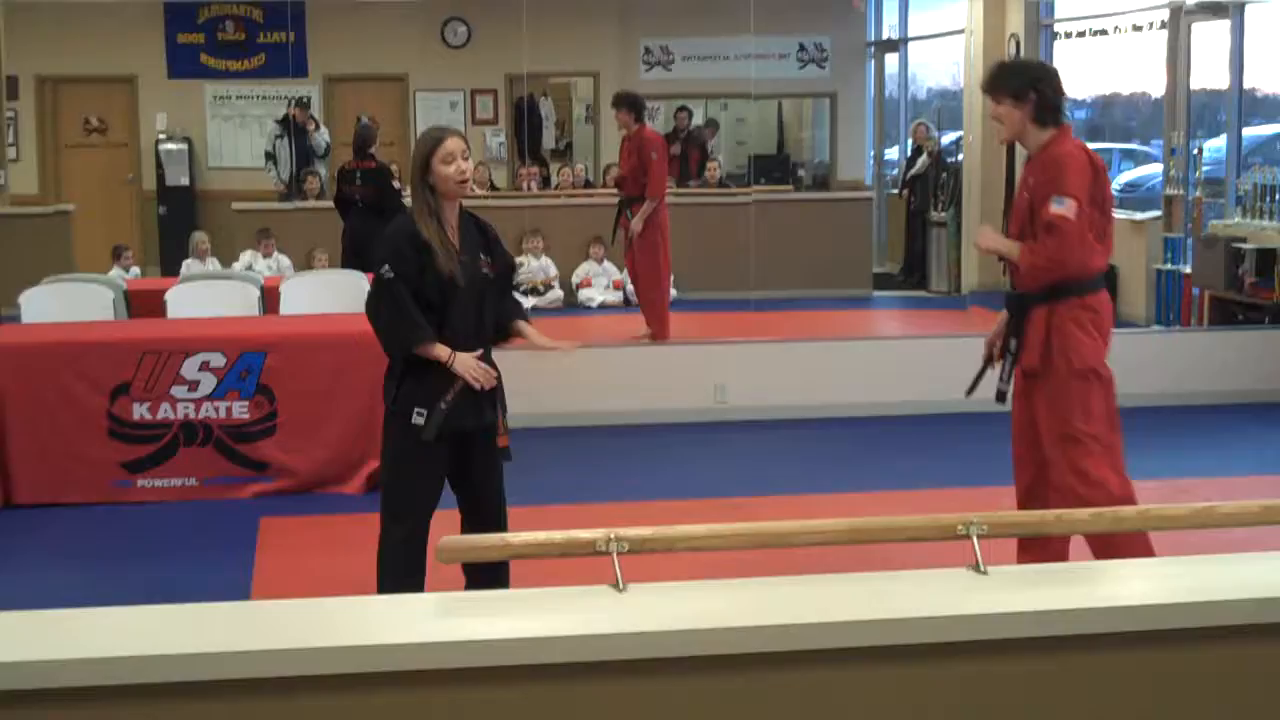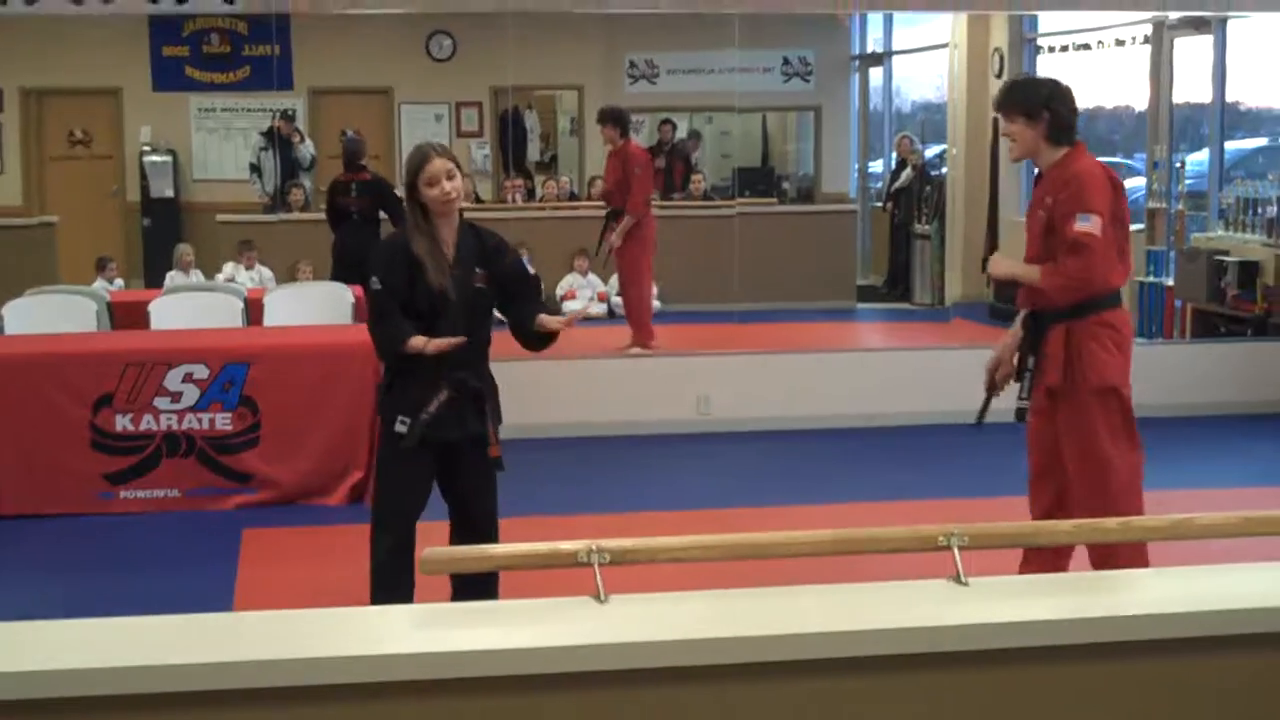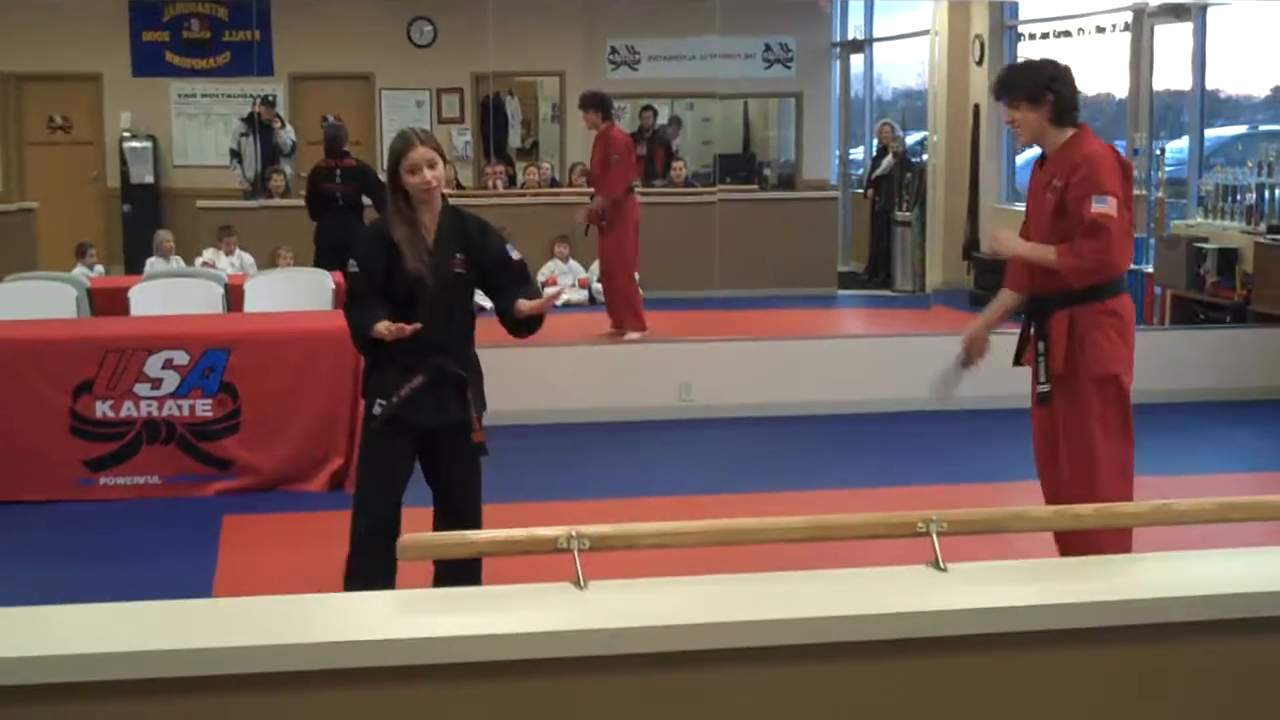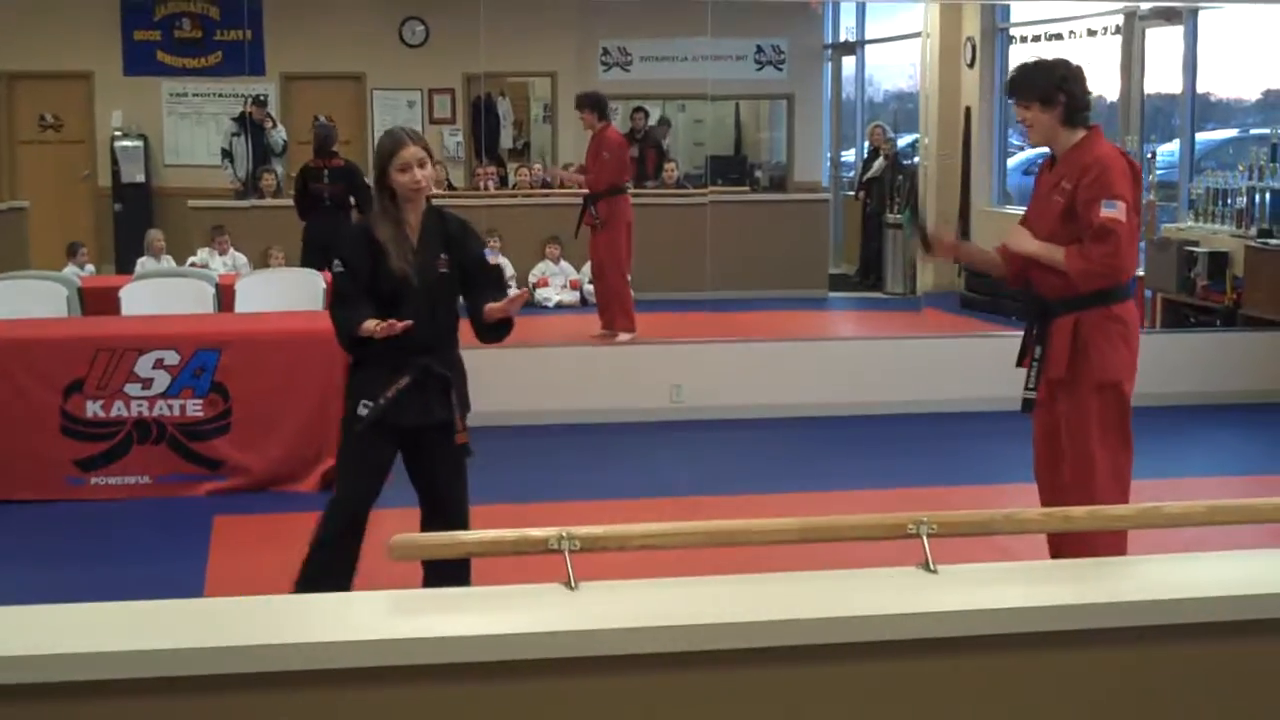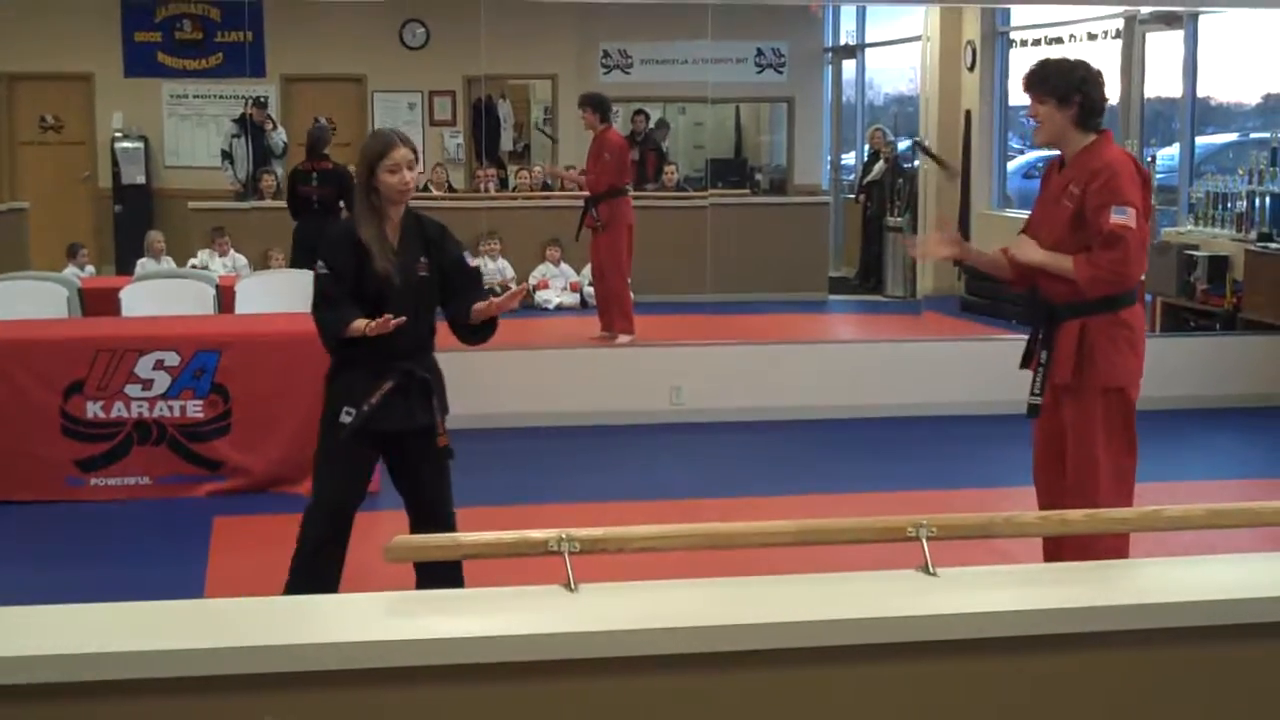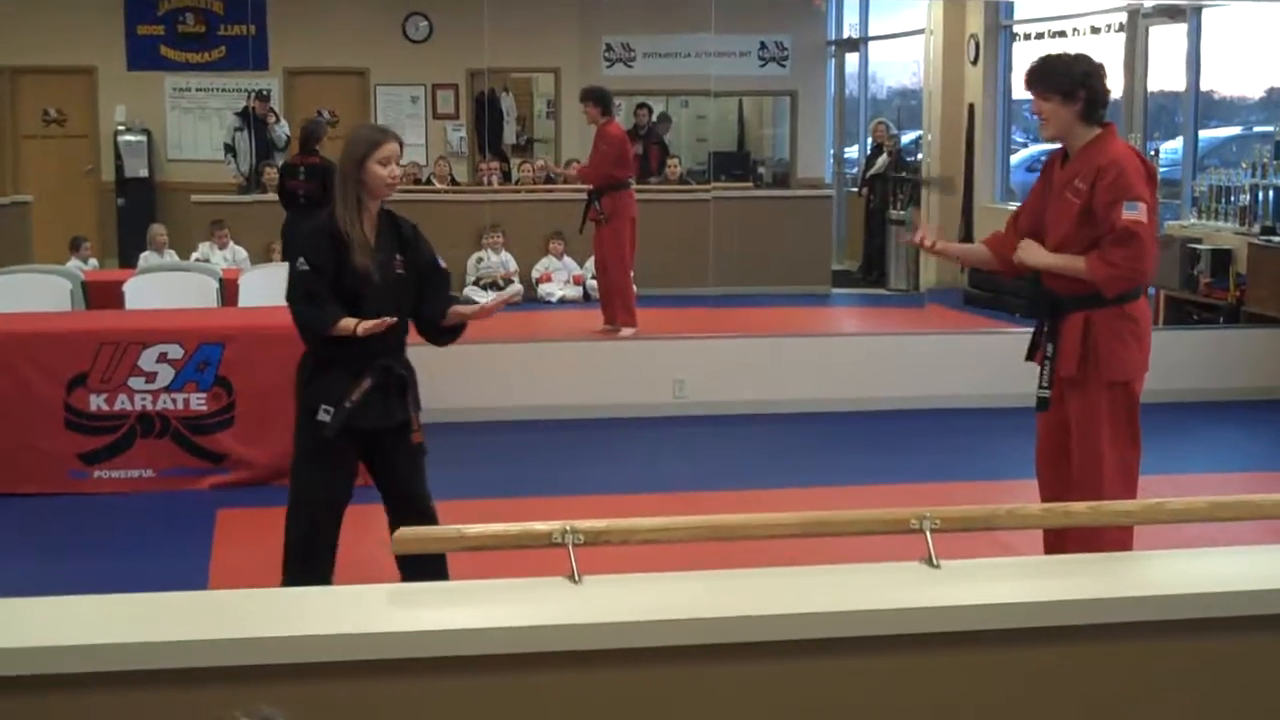
dt=0.2s
person 1, frame 1
left shoulder: (1066, 161)
right shoulder: (1041, 161)
left elbow: (1059, 256)
left wrist: (998, 244)
right wrist: (1008, 320)
left hip: (1070, 324)
right hip: (1046, 323)
left knee: (1084, 460)
right knee: (1036, 461)
person 1, frame 2
left shoulder: (1085, 179)
right shoulder: (1047, 181)
left elbow: (1085, 274)
left wrist: (1012, 269)
right wrist: (1012, 343)
left hip: (1090, 342)
right hip: (1057, 341)
left knee: (1105, 478)
right knee: (1049, 476)
person 1, frame 3
left shoulder: (1094, 161)
right shoulder: (1048, 165)
left elbow: (1101, 257)
left wrist: (1022, 248)
right wrist: (987, 321)
left hip: (1092, 327)
right hip: (1056, 328)
left knee: (1098, 467)
right knee: (1058, 465)
person 1, frame 4
left shoulder: (1103, 165)
right shoulder: (1053, 168)
left elbow: (1108, 261)
right elbow: (1025, 261)
left wrist: (1034, 245)
right wrist: (964, 252)
left hip: (1094, 334)
right hip: (1058, 332)
left knee: (1095, 472)
right knee: (1056, 469)
person 1, frame 5
left shoulder: (1112, 170)
right shoulder: (1059, 170)
left elbow: (1117, 267)
right elbow: (1027, 264)
left wrist: (1040, 255)
right wrist: (962, 253)
left hip: (1101, 340)
right hip: (1062, 337)
left knee: (1098, 477)
right knee: (1054, 472)
person 1, frame 6
left shoulder: (1119, 165)
right shoulder: (1059, 164)
left elbow: (1130, 263)
right elbow: (1014, 245)
left wrist: (1049, 260)
right wrist: (948, 248)
left hip: (1107, 334)
right hip: (1066, 330)
left knee: (1102, 470)
right knee: (1057, 465)
person 2, frame 1
left shoulder: (480, 232)
right shoulder: (403, 236)
left elbow: (497, 303)
right elbow: (391, 318)
left wrist: (528, 333)
right wrist: (449, 357)
left hip: (477, 385)
right hip: (420, 388)
left knee: (486, 503)
right knee: (408, 508)
person 2, frame 2
left shoulder: (487, 245)
right shoulder: (398, 250)
left elbow: (521, 303)
right elbow: (386, 324)
left wrist: (549, 322)
right wrist: (422, 345)
left hip: (471, 393)
right hip: (413, 396)
left knee: (477, 513)
right knee: (396, 517)
person 2, frame 3
left shoulder: (472, 231)
right shoulder: (379, 237)
left elbow: (508, 288)
right elbow: (361, 307)
left wrist: (528, 306)
right wrist: (384, 329)
left hip: (455, 378)
right hip: (395, 380)
left knee: (460, 497)
right knee: (377, 500)
person 2, frame 4
left shoulder: (455, 232)
right shoulder: (364, 237)
left elbow: (481, 298)
right elbow: (345, 309)
left wrist: (498, 309)
right wrist: (374, 327)
left hip: (438, 379)
right hip: (378, 381)
left knee: (447, 499)
right knee: (353, 496)
person 2, frame 5
left shoulder: (433, 236)
right shoulder: (345, 238)
left elbow: (460, 303)
right elbow: (330, 313)
left wrist: (489, 308)
right wrist: (365, 327)
left hip: (417, 383)
right hip: (358, 386)
left knee: (433, 503)
right knee: (333, 503)
person 2, frame 6
left shoulder: (403, 234)
right shoulder: (321, 232)
left elbow: (429, 305)
right elbow: (308, 310)
left wrist: (465, 312)
right wrist: (355, 326)
left hip: (389, 381)
right hip: (332, 383)
left knee: (410, 495)
right knee: (318, 501)
person 3, frame 1
left shoulder: (650, 140)
right shoulder: (627, 140)
left elbow: (657, 184)
left wrist: (640, 218)
right wrist: (617, 180)
left hip: (649, 214)
right hip: (633, 211)
left knee: (653, 272)
right knee: (638, 272)
left ankle: (659, 332)
right ankle: (655, 325)
person 3, frame 2
left shoulder: (635, 155)
right shoulder: (614, 154)
left elbow: (638, 199)
left wrist: (620, 232)
right wrist: (604, 193)
left hip: (637, 225)
right hip: (623, 224)
left knee: (636, 282)
right knee: (627, 283)
left ankle: (643, 341)
right ankle: (640, 337)
person 3, frame 3
left shoulder: (617, 140)
right shoulder: (602, 138)
left elbow: (615, 184)
left wrist: (588, 209)
right wrist: (588, 174)
left hip: (620, 210)
right hip: (608, 210)
left knee: (622, 269)
right knee: (608, 269)
left ankle: (636, 325)
right ankle: (620, 323)
person 3, frame 4
left shoulder: (611, 140)
right shoulder: (599, 137)
left elbow: (599, 181)
left wrist: (568, 177)
right wrist: (577, 173)
left hip: (613, 209)
right hip: (602, 209)
left knee: (614, 269)
right knee: (600, 269)
left ankle: (626, 326)
right ankle: (610, 324)
person 3, frame 5
left shoulder: (612, 142)
right shoulder: (599, 139)
left elbow: (599, 182)
left wrist: (567, 175)
right wrist: (577, 175)
left hip: (614, 211)
right hip: (602, 211)
left knee: (615, 271)
right knee: (601, 271)
left ankle: (625, 328)
right ankle: (610, 326)
person 3, frame 6
left shoulder: (612, 135)
right shoulder: (604, 132)
left elbow: (593, 174)
left wrist: (560, 172)
right wrist: (580, 170)
left hip: (616, 204)
right hip: (607, 203)
left knee: (617, 264)
right knee: (603, 264)
left ankle: (627, 321)
right ankle: (613, 319)
